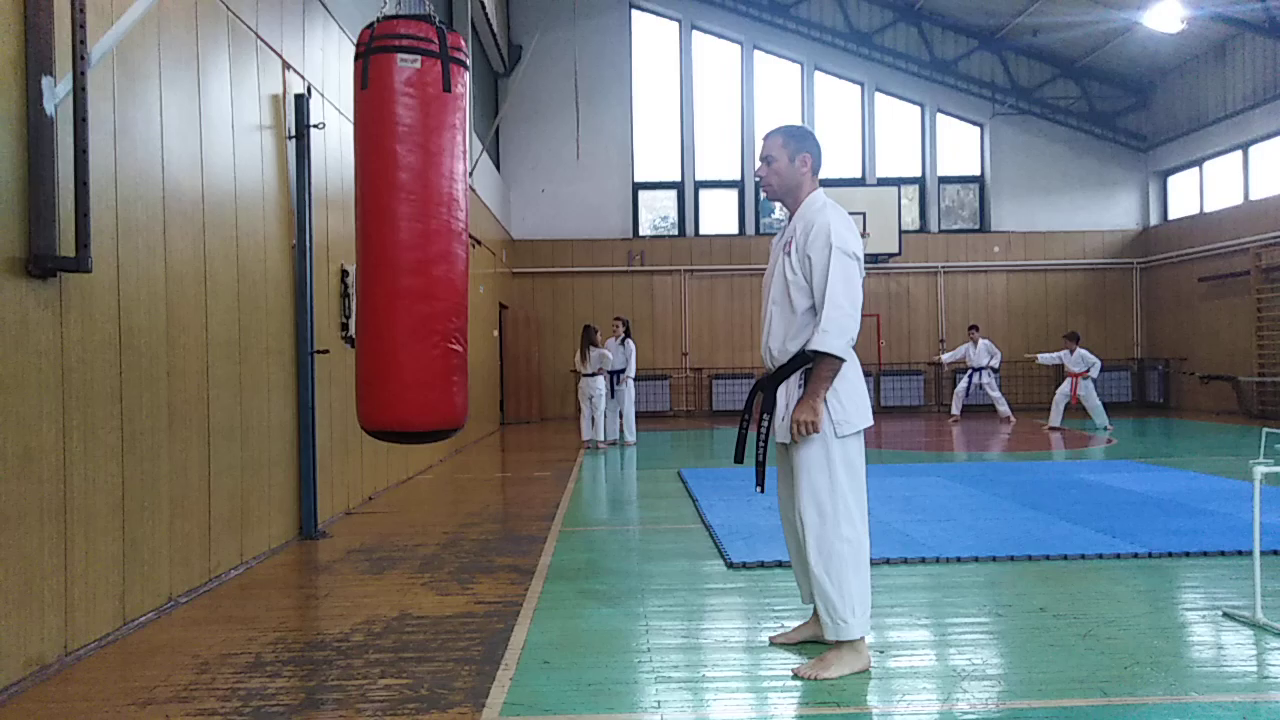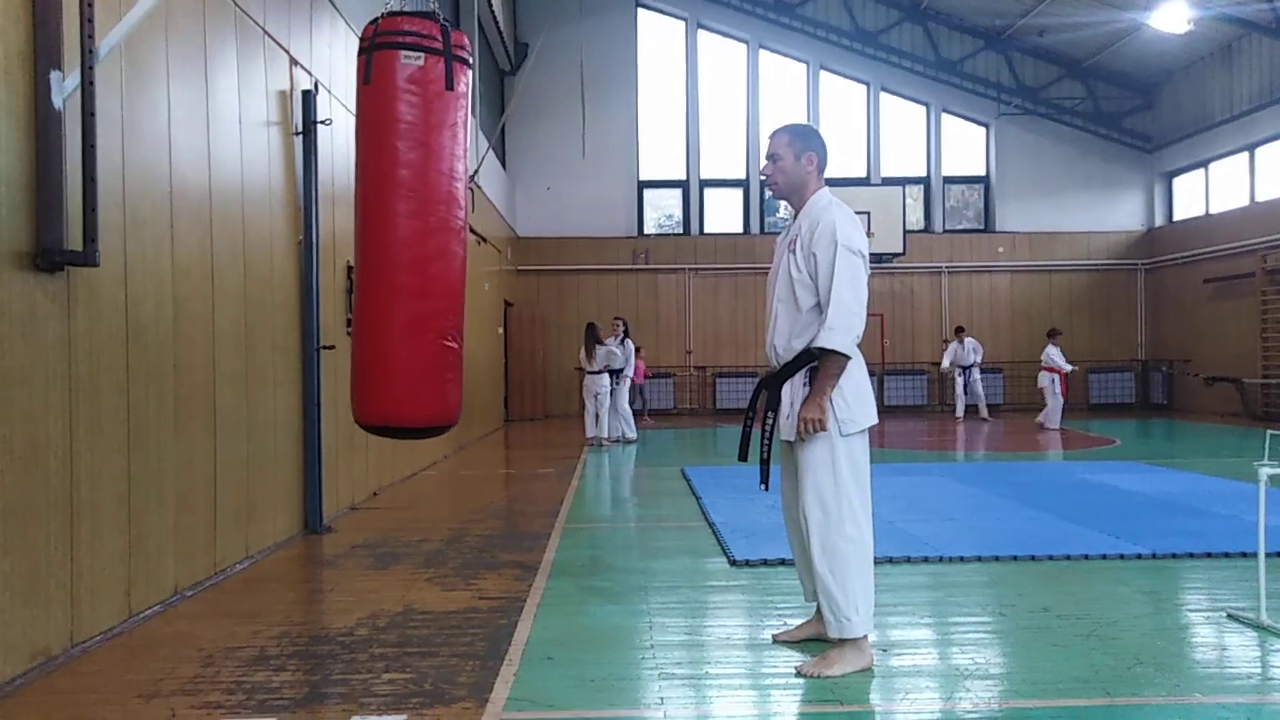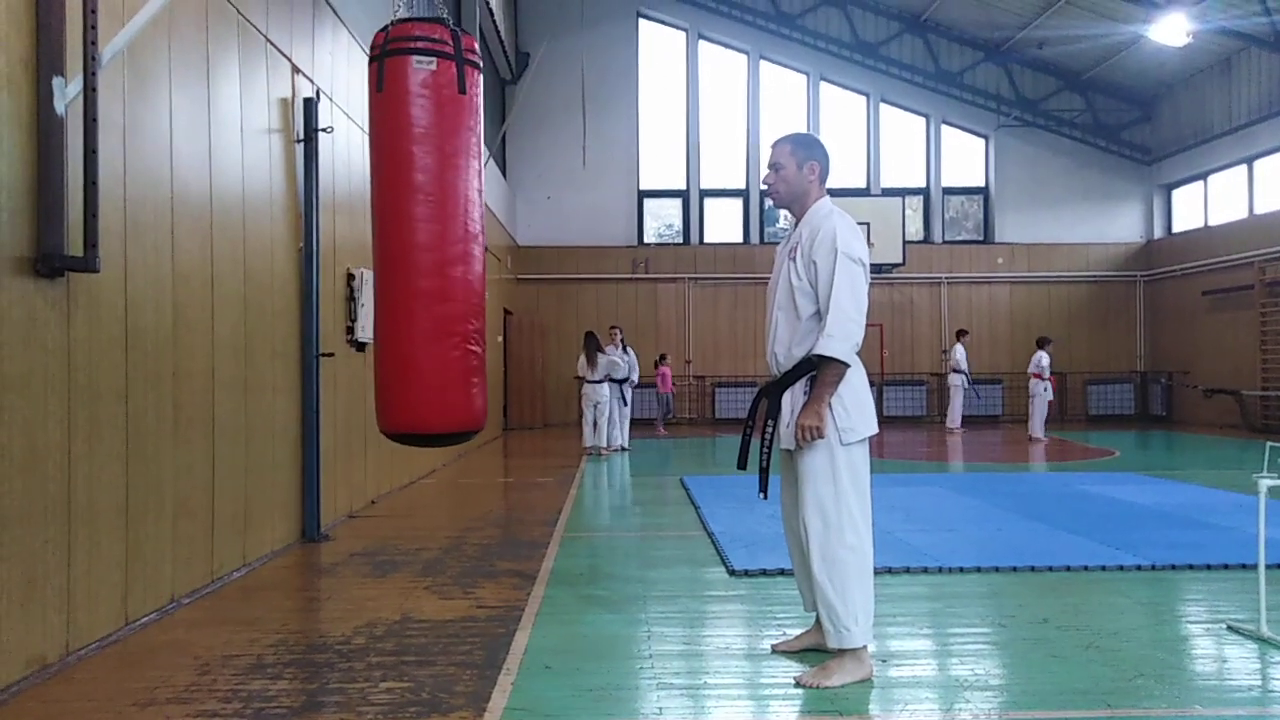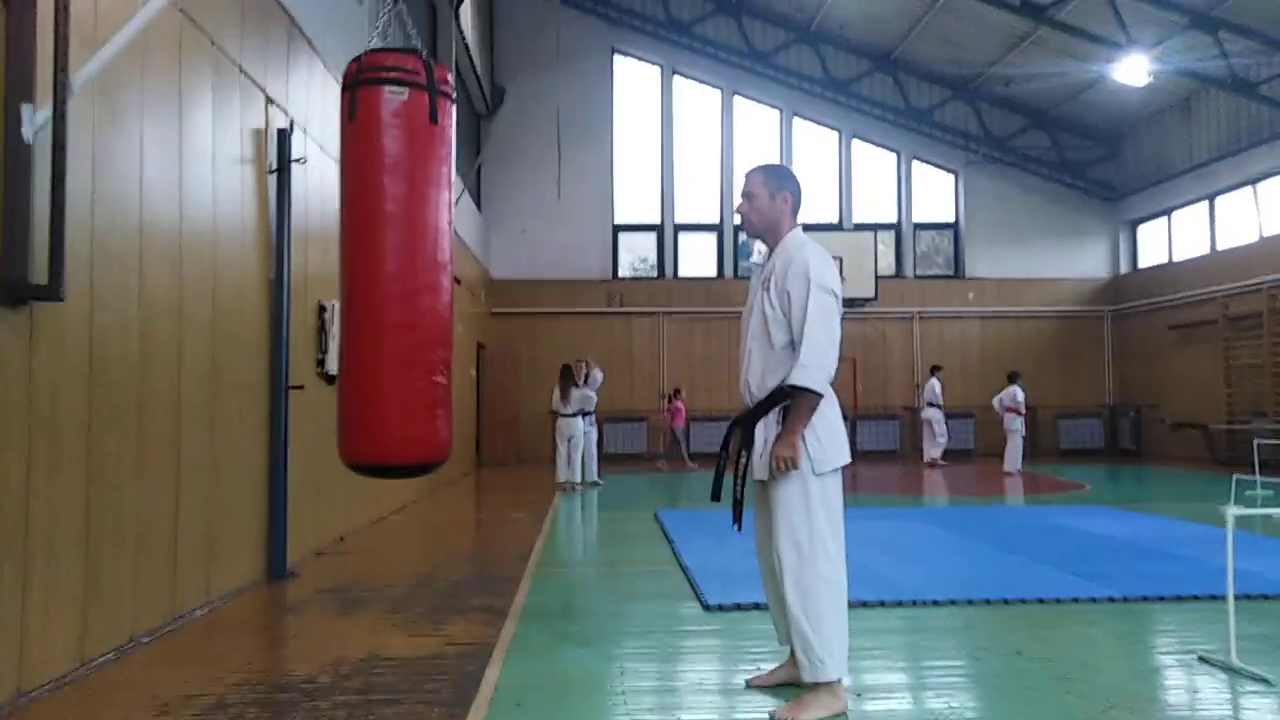
dt=0.7s
person 1, frame 1
left shoulder: (827, 224)
right shoulder: (791, 231)
left elbow: (838, 323)
left wrist: (811, 397)
right wrist: (776, 391)
left hip: (820, 393)
right hip: (794, 393)
left knee: (830, 516)
right knee: (801, 513)
left ankle: (851, 641)
right ankle: (824, 616)
person 1, frame 2
left shoulder: (833, 223)
right shoulder: (796, 229)
left elbow: (844, 319)
left wrist: (819, 395)
right wrist: (780, 388)
left hip: (824, 390)
right hip: (797, 390)
left knee: (834, 513)
right knee: (804, 511)
left ankle: (853, 640)
right ankle: (826, 614)
person 1, frame 3
left shoulder: (833, 230)
right shoulder: (796, 236)
left elbow: (843, 327)
left wrist: (817, 402)
left hip: (825, 401)
right hip: (798, 398)
left knee: (833, 523)
right knee: (803, 520)
left ankle: (852, 650)
right ankle: (825, 624)
person 1, frame 4
left shoulder: (806, 261)
right shoulder: (772, 267)
left elbow: (817, 357)
left wrist: (791, 433)
left hip: (799, 431)
right hip: (772, 429)
left knee: (808, 555)
right knee: (779, 554)
right ankle: (799, 657)
